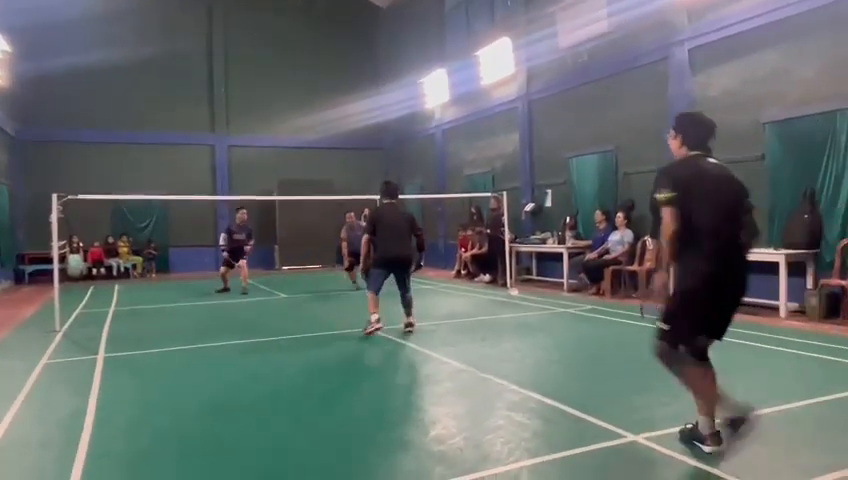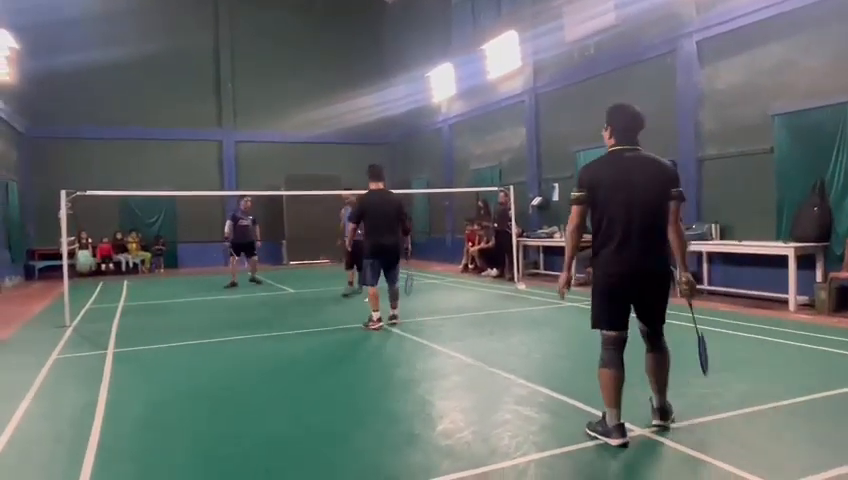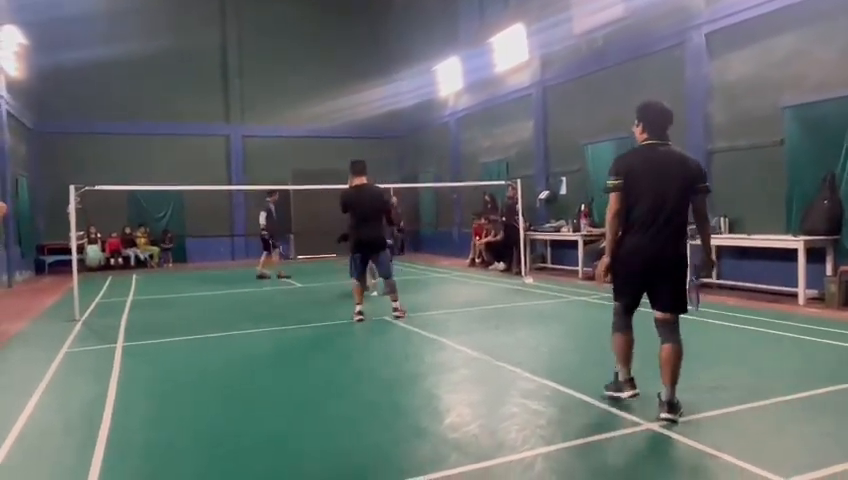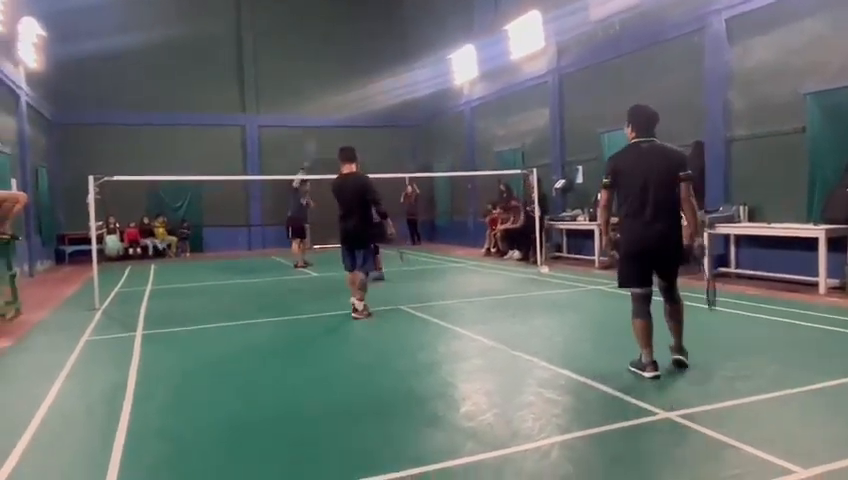
dt=0.7s
person 1, frame 1
left shoulder: (673, 173)
right shoulder: (728, 177)
left elbow: (670, 229)
right elbow: (750, 231)
left wrist: (664, 270)
left hip: (697, 275)
right hip: (731, 276)
left knee: (668, 347)
right knee: (695, 349)
left ankle: (731, 410)
right ankle: (708, 430)
person 1, frame 2
left shoulder: (591, 172)
right shoulder: (664, 170)
left elbow: (575, 226)
right elbow: (673, 225)
left wrist: (567, 269)
right wrist: (683, 269)
left hip: (610, 271)
right hip: (654, 270)
left knee: (612, 344)
right knee: (654, 337)
left ankle: (612, 425)
right ankle: (661, 407)
person 1, frame 3
left shoulder: (625, 162)
right shoulder: (691, 165)
left elbow: (614, 213)
right elbow: (700, 214)
left wrist: (608, 254)
right wrist: (706, 250)
left hip: (632, 254)
right hip: (671, 256)
left knee: (622, 314)
right knee: (668, 325)
left ankle: (624, 380)
right ankle: (668, 401)
person 1, frame 4
left shoulder: (617, 161)
right shoulder: (676, 156)
left elbow: (605, 204)
right elbow: (686, 200)
left wrist: (605, 234)
right wrist: (694, 233)
left hip: (634, 239)
right hip: (668, 237)
left knee: (640, 299)
right knee: (670, 291)
left ankle: (647, 362)
right ankle: (677, 347)
person 2, frame 1
left shoulder: (376, 213)
right shoulder: (407, 215)
left elbow: (367, 239)
right elbow: (420, 238)
left wrist: (363, 261)
right wrist: (420, 258)
left hip: (382, 258)
right hip: (404, 258)
left knee: (372, 290)
right knee: (405, 291)
left ankle: (375, 319)
right ankle: (409, 321)
person 2, frame 2
left shoulder: (364, 200)
right shoulder: (395, 199)
left elbow: (353, 225)
right elbow: (405, 224)
left wrist: (349, 241)
right wrist: (407, 243)
left hip: (373, 247)
right hip: (393, 247)
left knee: (371, 283)
right knee: (393, 282)
left ankle: (376, 317)
right ankle: (394, 314)
person 2, frame 3
left shoulder: (346, 194)
right shoulder: (378, 192)
right elbow: (388, 215)
left hip: (357, 242)
right hip: (377, 240)
left knee: (358, 278)
right knee: (387, 275)
left ankle: (358, 310)
right ankle: (396, 307)
person 2, frame 4
left shoulder: (336, 183)
right shoulder: (363, 180)
right elbow: (377, 205)
right wrist: (388, 224)
left hip: (346, 231)
right hip: (363, 231)
left knee: (352, 269)
right knee: (362, 269)
left ankle: (355, 299)
right ankle: (359, 307)
